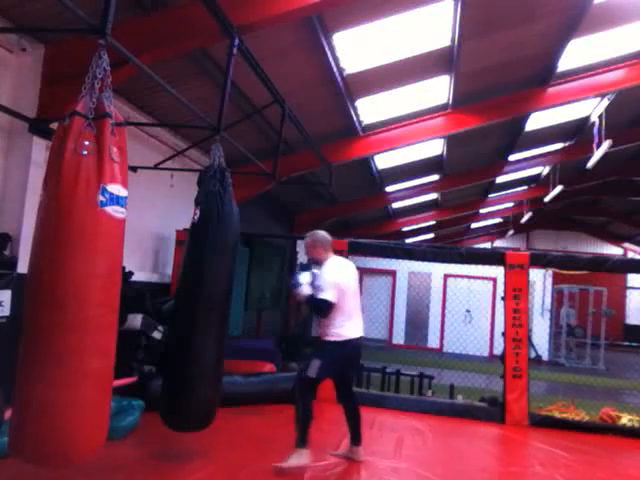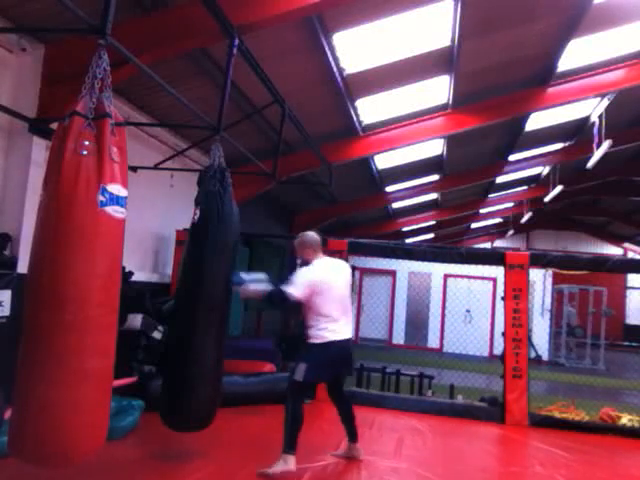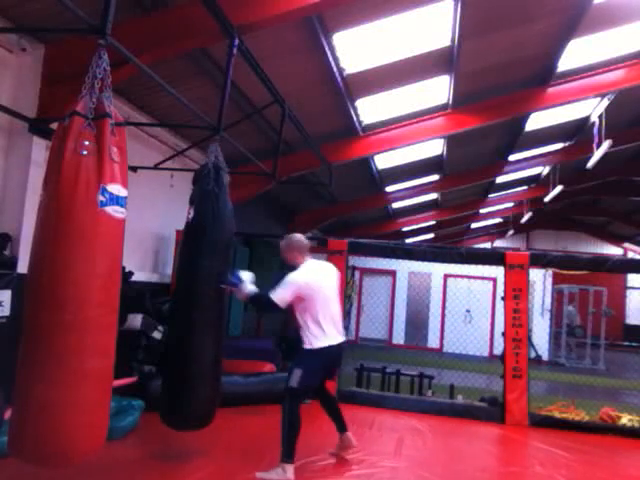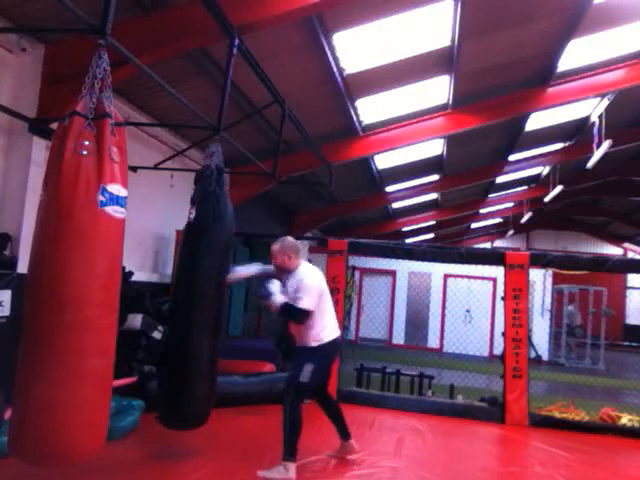
dt=0.1s
person 1, frame 1
left shoulder: (329, 273)
right shoulder: (347, 265)
left elbow: (322, 309)
left wrist: (304, 293)
right wrist: (317, 283)
left hip: (336, 342)
right hip: (354, 339)
left knee: (303, 389)
right knee: (344, 392)
left ankle: (302, 451)
right ankle: (355, 448)
person 1, frame 2
left shoulder: (310, 273)
right shoulder: (343, 267)
left elbow: (281, 298)
left wrist: (252, 290)
left hip: (321, 344)
right hip: (343, 340)
left knee: (294, 395)
right knee: (337, 392)
left ankle: (288, 458)
right ankle: (353, 446)
person 1, frame 3
left shoulder: (300, 278)
right shoulder: (329, 269)
left elbow: (267, 304)
left wrist: (246, 289)
left hip: (317, 349)
right hip: (335, 343)
left knee: (291, 400)
right knee: (319, 390)
right ankle: (345, 437)
person 1, frame 4
left shoulder: (306, 277)
right shoulder: (294, 273)
left elbow: (298, 315)
right elbow: (275, 278)
left wrist: (277, 299)
left hip: (318, 346)
right hip: (327, 343)
left knee: (292, 397)
right knee: (320, 391)
right ankle: (347, 443)
